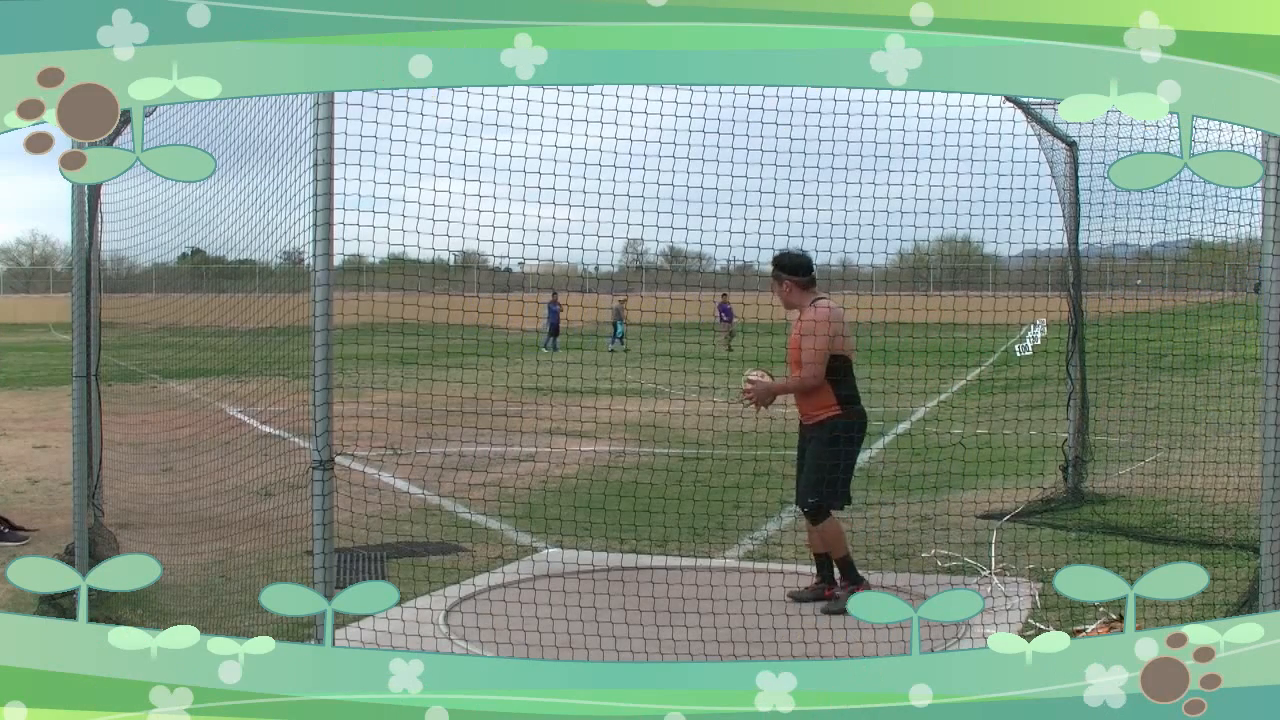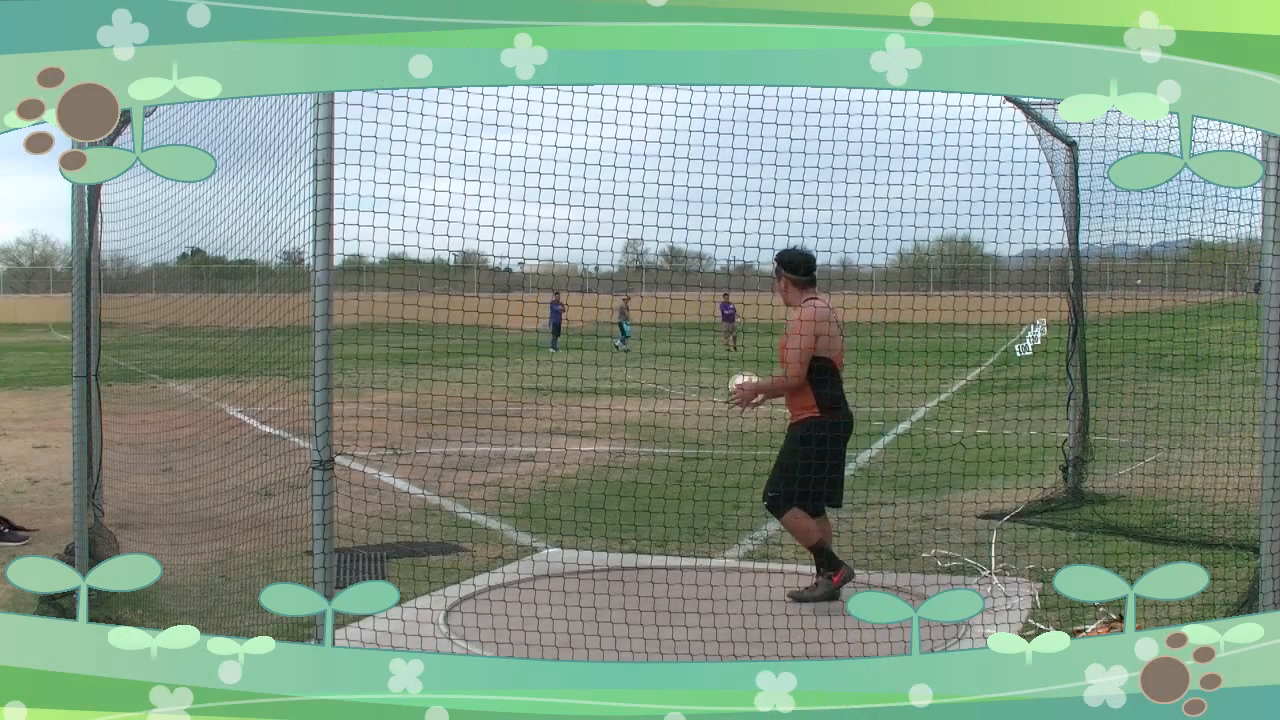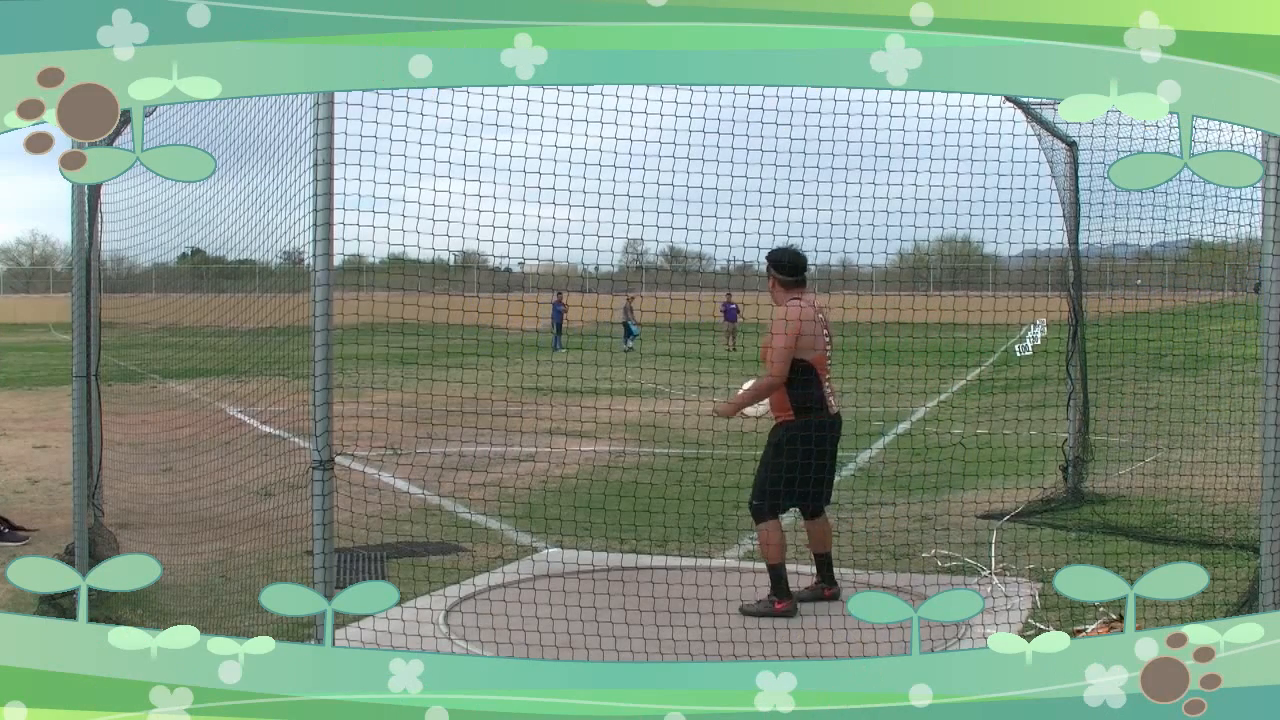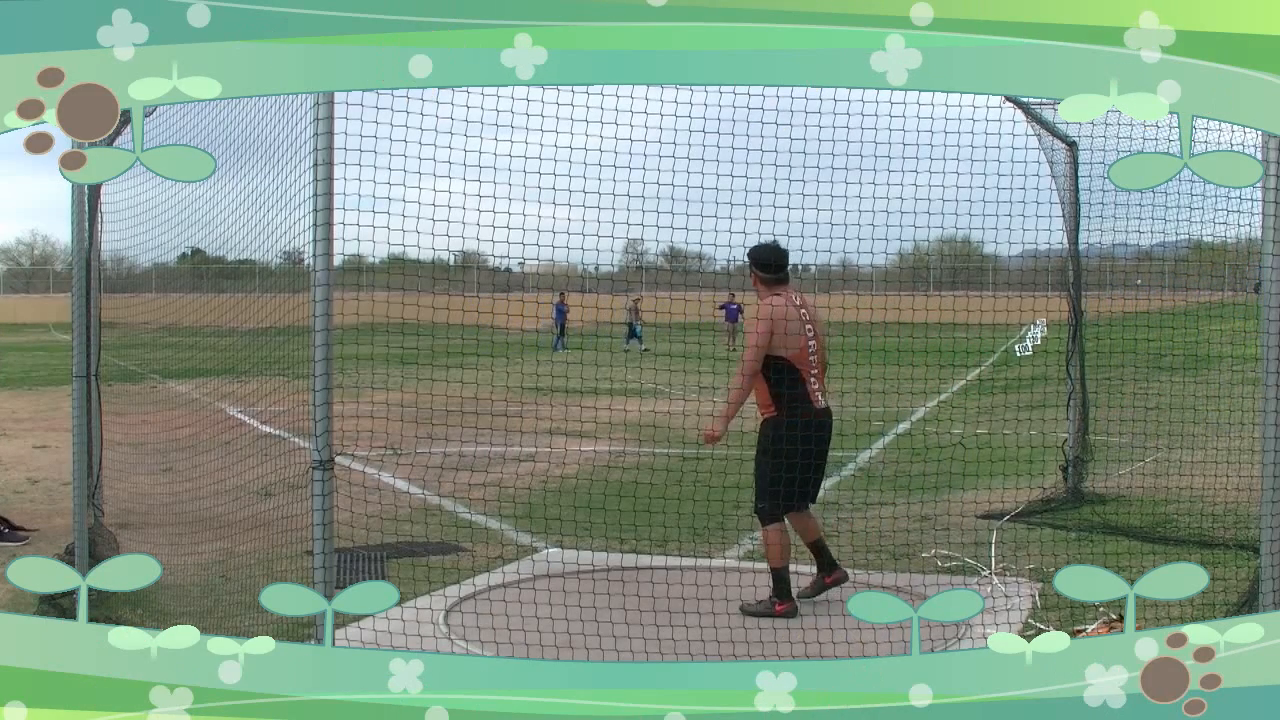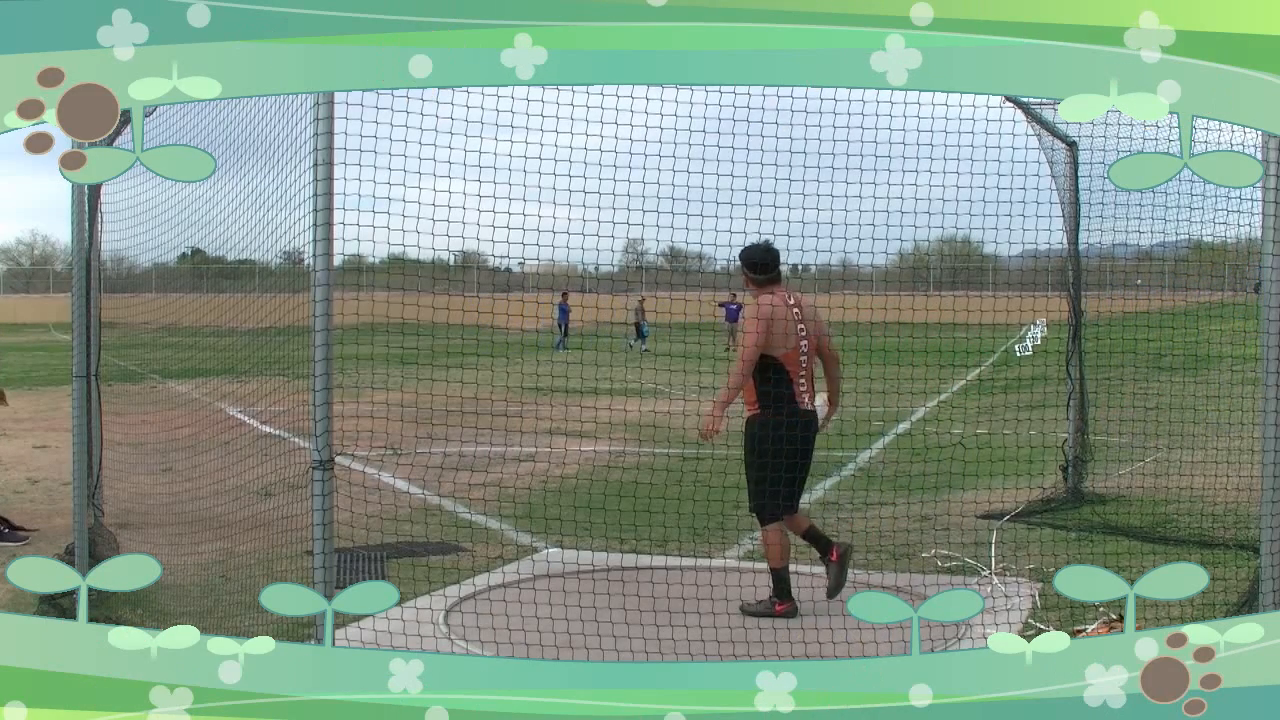
dt=0.2s
person 1, frame 1
left shoulder: (820, 315)
right shoulder: (806, 315)
left elbow: (811, 378)
left wrist: (770, 388)
right wrist: (770, 391)
left hip: (837, 424)
right hip: (815, 423)
left knee: (815, 505)
right knee: (811, 506)
left ankle: (851, 581)
right ankle: (826, 581)
person 1, frame 2
left shoulder: (807, 315)
right shoulder: (818, 311)
left elbow: (794, 378)
left wrist: (756, 389)
right wrist: (765, 392)
left hip: (819, 424)
right hip: (820, 422)
left knee: (779, 499)
right knee: (809, 504)
left ankle: (834, 569)
right ankle: (827, 578)
person 1, frame 3
left shoulder: (788, 314)
right shoulder: (813, 311)
left elbow: (775, 377)
left wrist: (737, 404)
right wrist: (751, 398)
left hip: (800, 426)
right hip: (822, 422)
left knee: (764, 508)
right knee: (811, 506)
left ankle: (781, 598)
right ankle: (826, 582)
person 1, frame 4
left shoulder: (770, 309)
right shoulder: (805, 308)
left elbow: (749, 369)
left wrist: (724, 419)
left hip: (786, 424)
right hip: (816, 418)
left knee: (770, 511)
right knee: (793, 503)
left ankle: (782, 599)
right ankle: (829, 569)
person 1, frame 5
left shoulder: (765, 307)
right shoulder: (805, 310)
left elbow: (745, 363)
right elbow: (831, 360)
left wrist: (718, 408)
right wrist: (832, 403)
left hip: (770, 422)
right hip: (802, 420)
left knee: (769, 511)
right knee: (780, 505)
left ankle: (782, 600)
right ankle: (831, 551)
